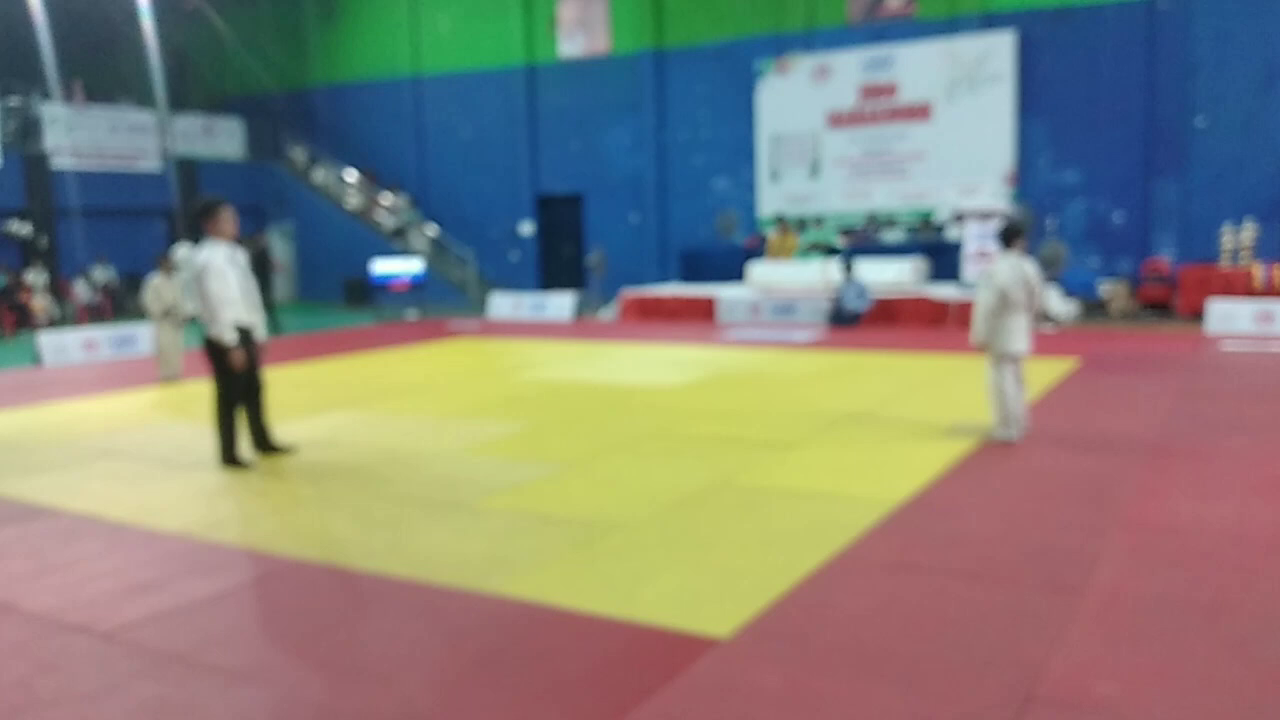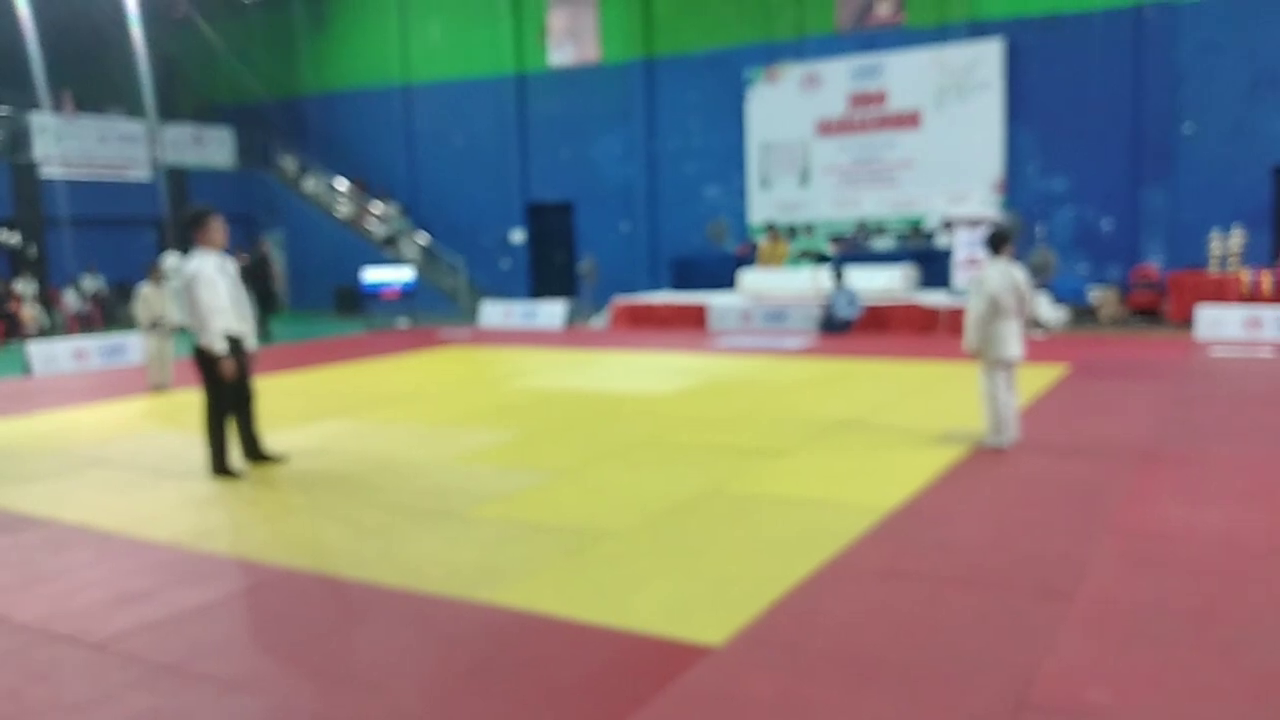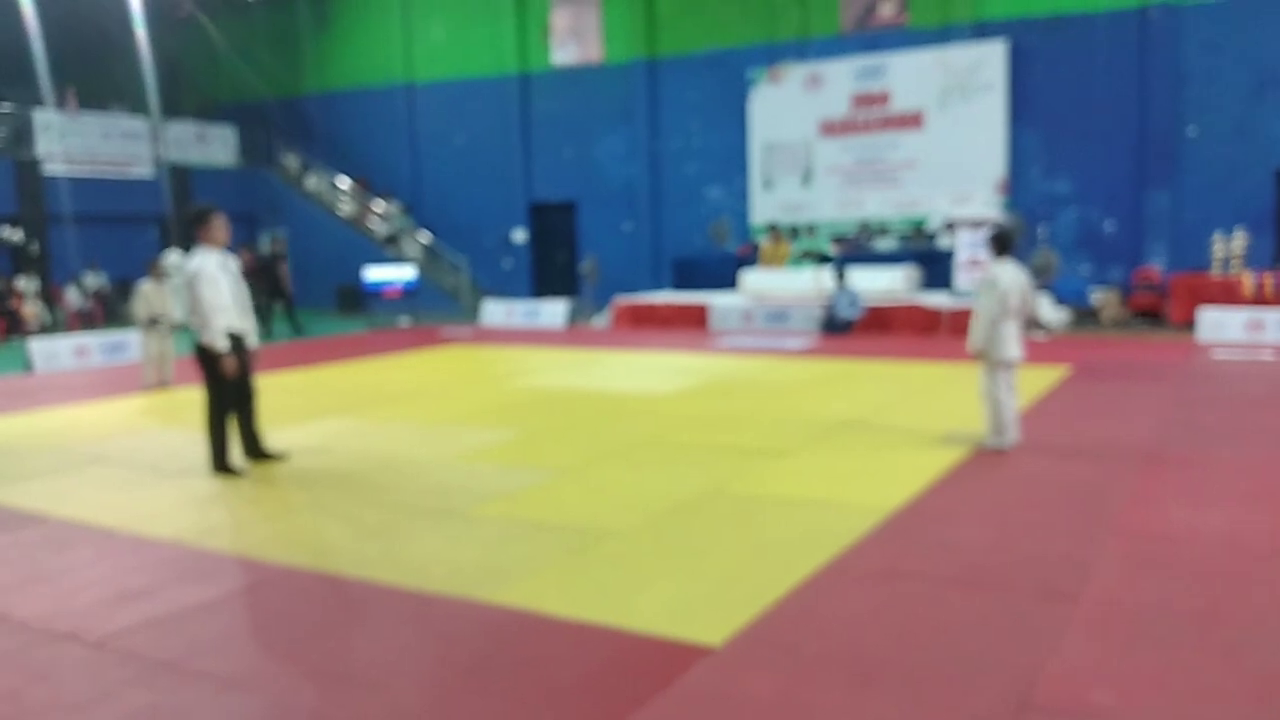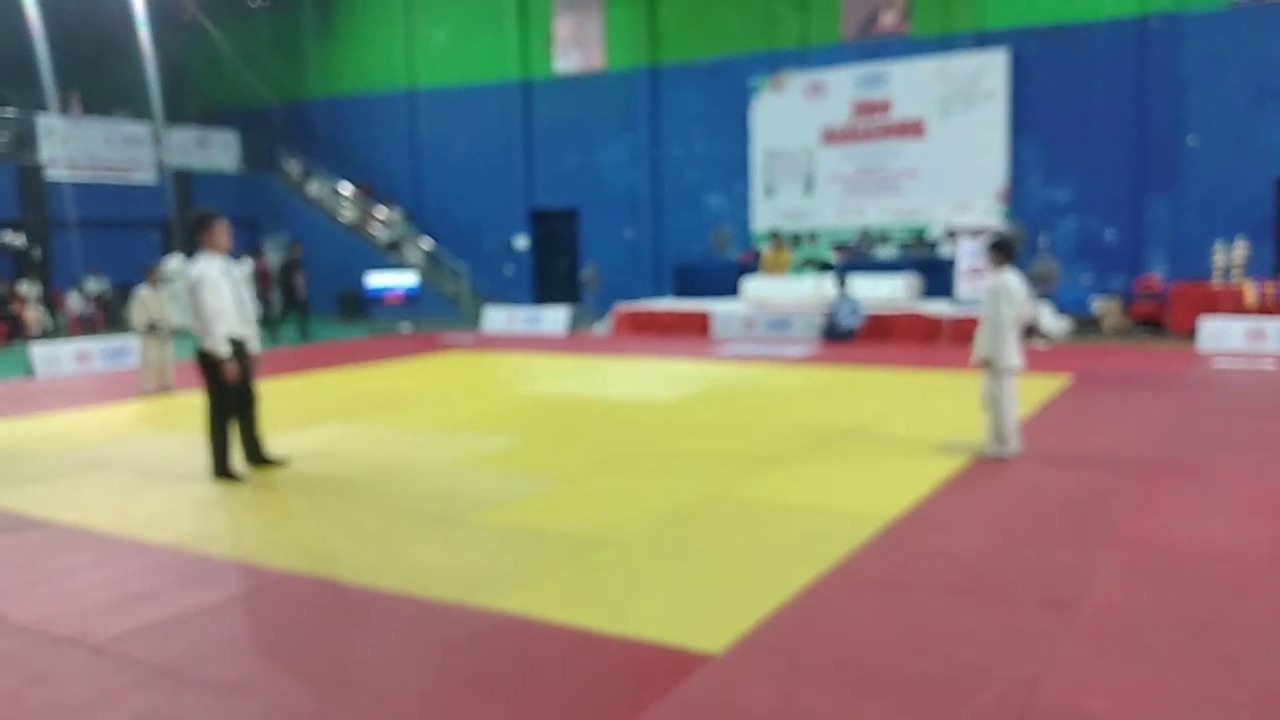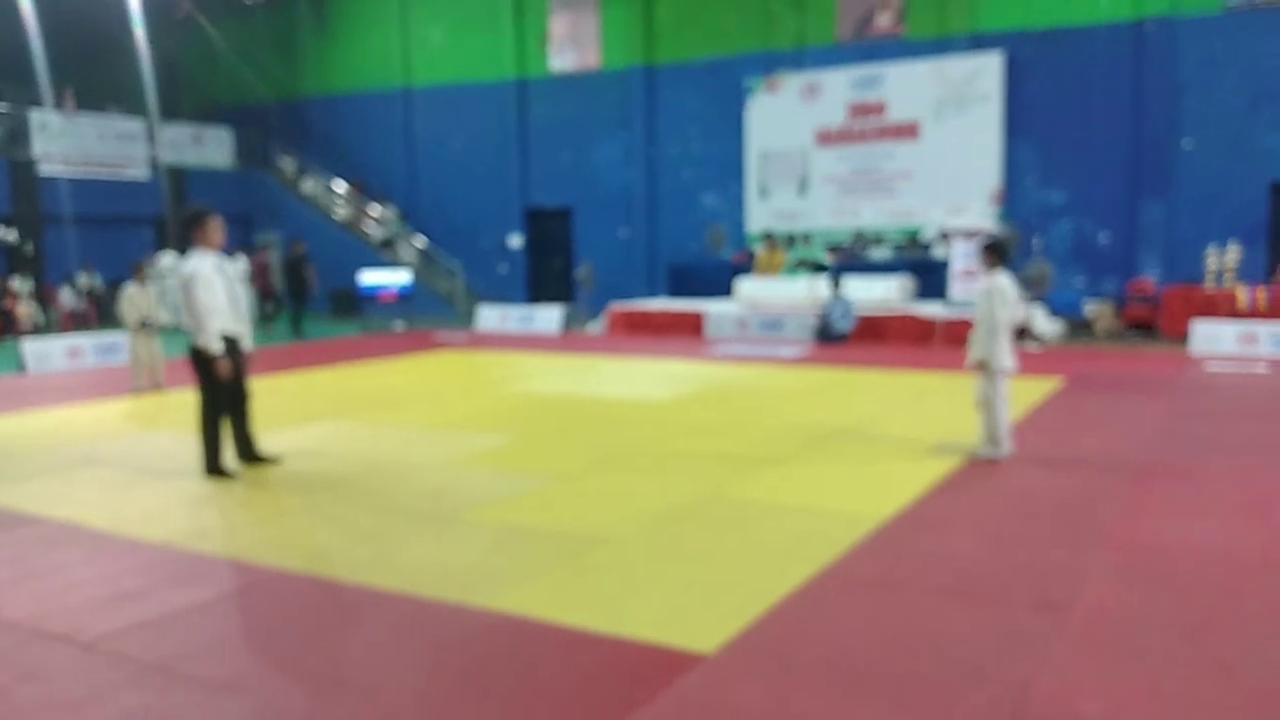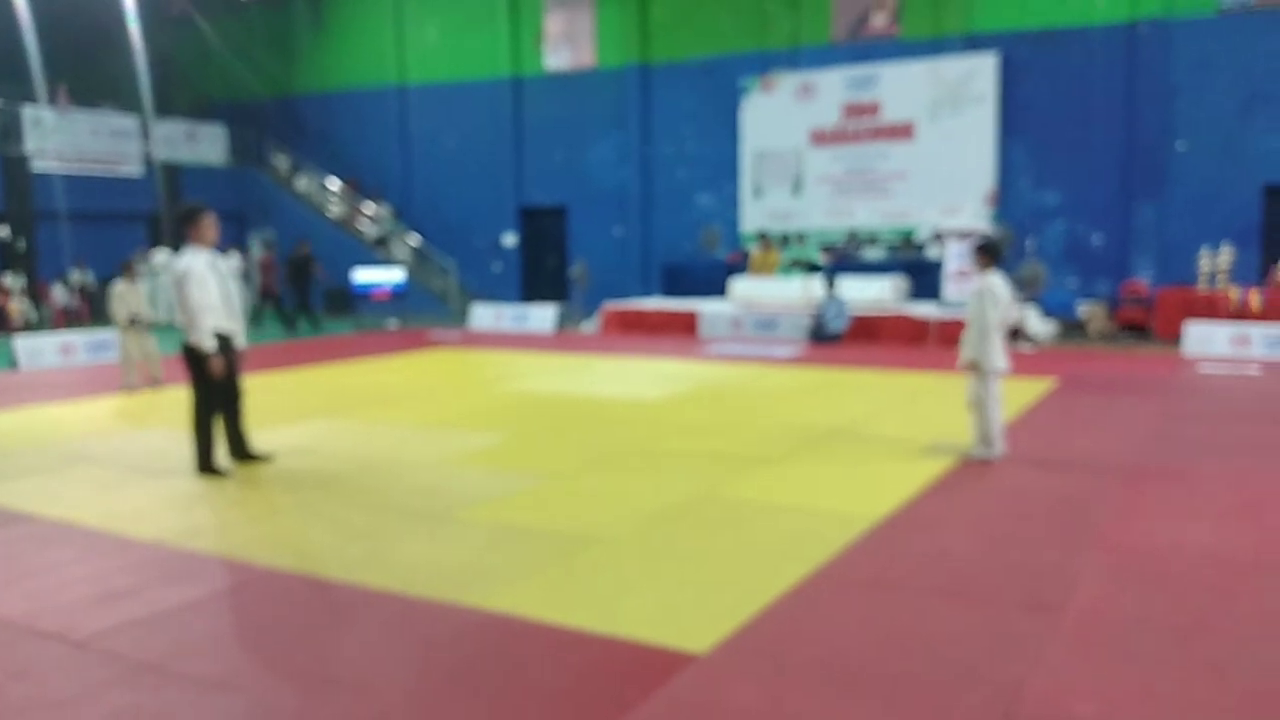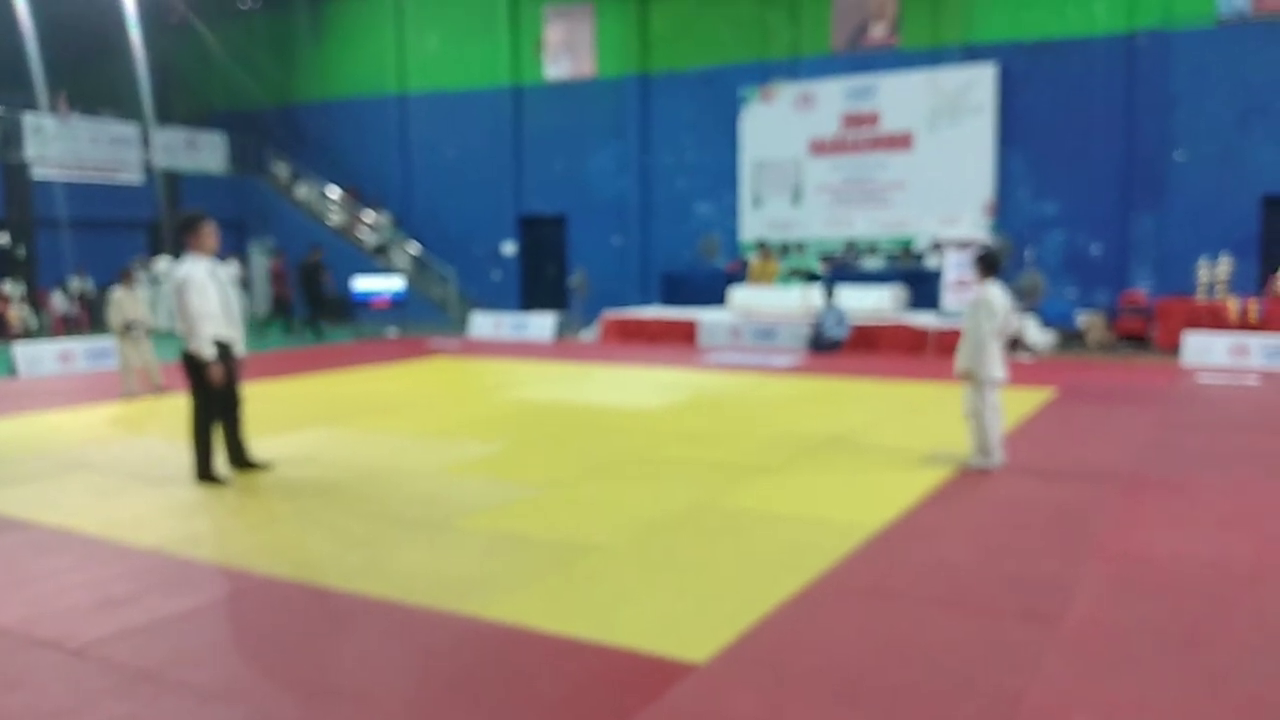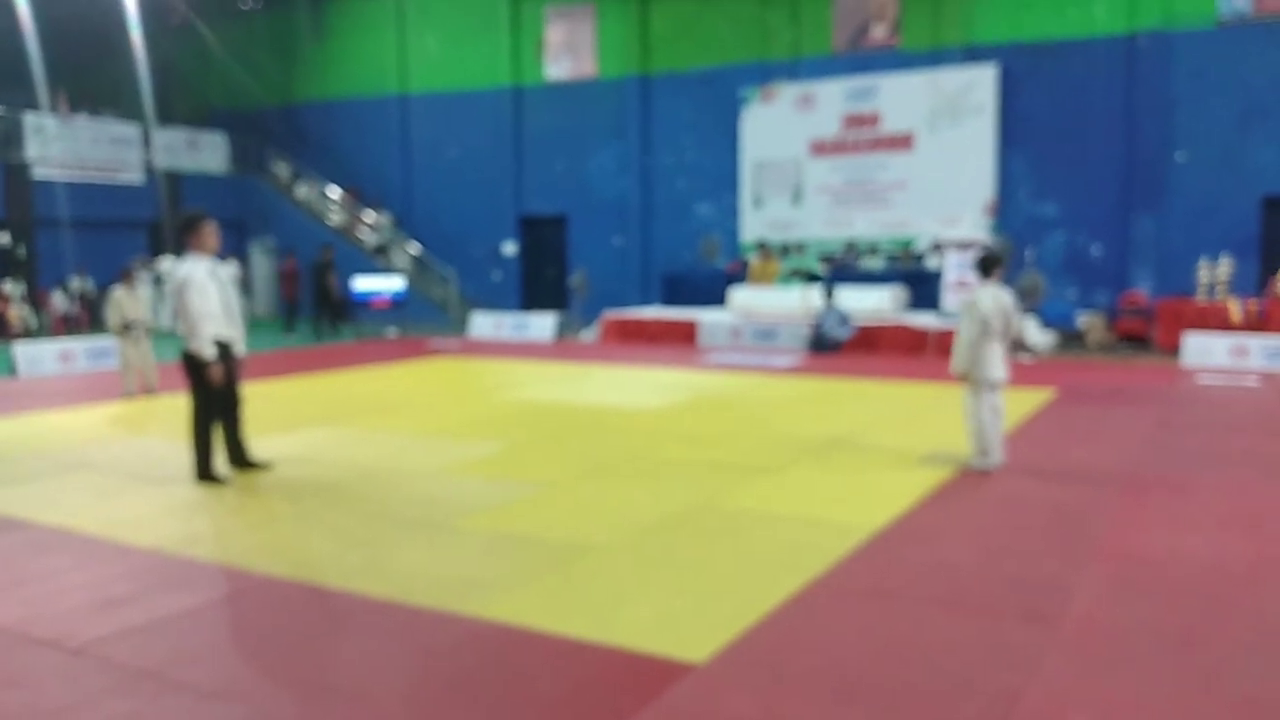
dt=0.2s
person 1, frame 1
left shoulder: (235, 253)
right shoulder: (209, 258)
right elbow: (217, 303)
left wrist: (258, 335)
right wrist: (232, 344)
left hip: (244, 333)
right hip: (227, 338)
left knee: (253, 390)
right knee: (230, 397)
left ankle: (263, 442)
right ankle: (229, 454)
person 1, frame 2
left shoulder: (224, 262)
right shoulder: (198, 268)
right elbow: (207, 313)
left wrist: (248, 344)
right wrist: (222, 354)
left hip: (233, 343)
right hip: (216, 347)
left knee: (243, 400)
right knee: (220, 406)
left ankle: (253, 451)
right ankle: (220, 464)
person 1, frame 3
left shoulder: (226, 259)
right shoulder: (200, 265)
right elbow: (209, 310)
left wrist: (249, 342)
right wrist: (223, 351)
left hip: (235, 340)
right hip: (217, 345)
left knee: (244, 397)
right knee: (221, 403)
left ankle: (254, 448)
right ankle: (220, 461)
person 1, frame 4
left shoulder: (227, 265)
right shoulder: (203, 271)
right elbow: (211, 316)
left wrist: (251, 347)
right wrist: (225, 357)
left hip: (237, 346)
right hip: (219, 350)
left knee: (246, 403)
right knee: (222, 409)
left ankle: (255, 454)
right ankle: (222, 467)
person 1, frame 5
left shoulder: (221, 262)
right shoulder: (197, 267)
right elbow: (204, 313)
left wrist: (244, 344)
right wrist: (217, 354)
left hip: (230, 343)
right hip: (212, 347)
left knee: (238, 400)
right knee: (215, 406)
left ankle: (247, 452)
right ankle: (213, 464)
person 1, frame 6
left shoulder: (214, 260)
right shoulder: (189, 264)
right elbow: (197, 310)
left wrist: (237, 342)
right wrist: (210, 352)
left hip: (223, 341)
right hip: (205, 345)
left knee: (231, 398)
right knee: (207, 403)
left ankle: (240, 450)
right ankle: (205, 462)
person 1, frame 7
left shoulder: (214, 268)
right shoulder: (189, 273)
right elbow: (196, 318)
left wrist: (236, 350)
right wrist: (210, 360)
left hip: (223, 348)
right hip: (204, 353)
left knee: (230, 406)
right knee: (207, 411)
left ankle: (239, 458)
right ankle: (204, 470)
person 1, frame 8
left shoulder: (215, 269)
right shoulder: (190, 273)
right elbow: (196, 318)
left wrist: (237, 349)
right wrist: (210, 359)
left hip: (224, 348)
right hip: (205, 352)
left knee: (230, 406)
right knee: (207, 411)
left ankle: (239, 457)
right ankle: (204, 469)
person 2, frame 1
left shoulder: (995, 270)
right shoulder: (1030, 267)
left elbow: (984, 306)
right elbow: (1036, 300)
left wrist: (979, 335)
left hip: (1000, 334)
right hip: (1020, 332)
left knee: (1002, 381)
right knee: (1015, 378)
left ankle: (1008, 429)
right ankle: (1019, 422)
person 2, frame 2
left shoulder: (984, 276)
right shoulder: (1019, 272)
left elbow: (976, 312)
right elbow: (1026, 306)
left wrist: (971, 343)
left hip: (992, 340)
right hip: (1012, 338)
left knee: (995, 387)
right knee: (1007, 385)
left ankle: (1000, 436)
right ankle: (1011, 431)
person 2, frame 3
left shoulder: (992, 275)
right shoulder: (1020, 272)
left elbow: (985, 313)
right elbow: (1027, 307)
left wrist: (976, 344)
left hip: (994, 341)
right hip: (1012, 339)
left knee: (996, 389)
right knee: (1006, 386)
left ankle: (1001, 437)
right ankle: (1010, 432)
person 2, frame 4
left shoulder: (999, 283)
right shoulder: (1017, 279)
left elbow: (994, 322)
right elbow: (1024, 314)
left wrist: (983, 352)
left hip: (996, 350)
right hip: (1009, 348)
left knee: (998, 397)
right knee: (1005, 395)
left ankle: (1002, 445)
right ankle: (1010, 441)
person 2, frame 5
left shoulder: (993, 285)
right shoulder: (1007, 282)
left elbow: (990, 324)
right elbow: (1015, 316)
left wrist: (980, 355)
left hip: (991, 352)
right hip: (1001, 350)
left knee: (992, 399)
right knee: (997, 398)
left ankle: (995, 447)
right ankle: (1002, 443)
person 2, frame 6
left shoulder: (985, 286)
right shoulder: (1001, 282)
left elbow: (981, 324)
right elbow: (1009, 316)
left wrist: (970, 355)
left hip: (983, 353)
right hip: (995, 351)
left knee: (984, 400)
right knee: (990, 398)
left ankle: (988, 448)
right ankle: (995, 444)
person 2, frame 7
left shoulder: (981, 296)
right shoulder: (1002, 293)
left elbow: (975, 334)
right elbow: (1010, 327)
left wrist: (964, 365)
left hip: (980, 362)
right hip: (995, 360)
left knee: (981, 409)
right knee: (990, 407)
left ankle: (986, 457)
right ankle: (995, 454)
person 2, frame 8
left shoulder: (975, 298)
right shoulder: (1006, 295)
left elbow: (966, 335)
right elbow: (1014, 329)
left wrist: (959, 365)
left hip: (978, 362)
right hip: (997, 361)
left knee: (980, 410)
right knee: (994, 408)
left ankle: (985, 458)
right ankle: (996, 454)
